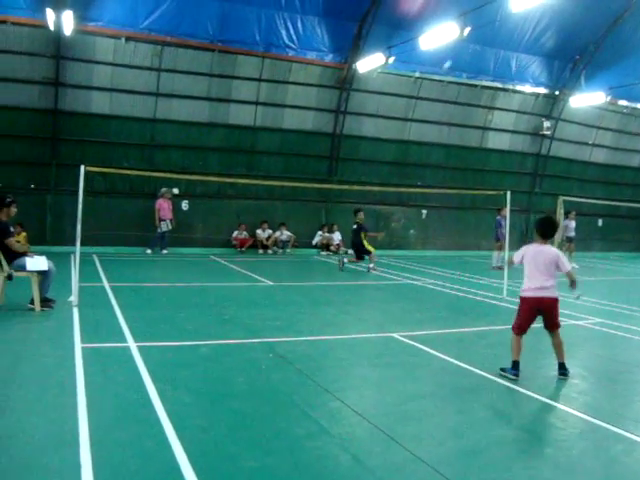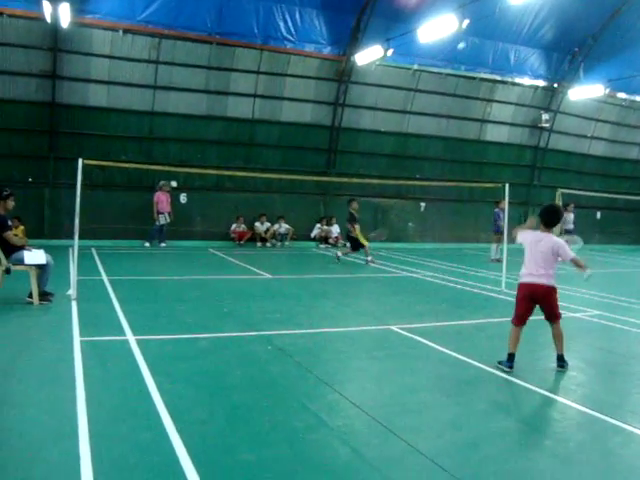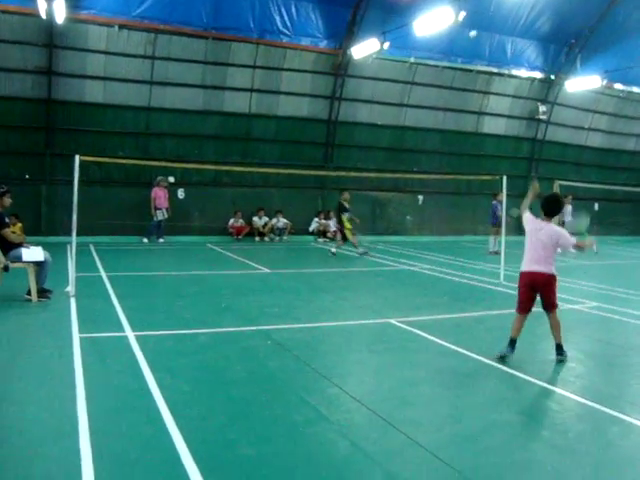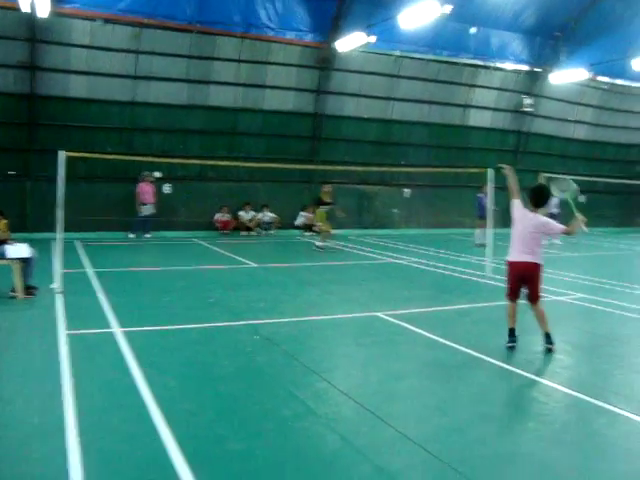
dt=0.1s
person 1, frame 1
left shoulder: (526, 249)
right shoulder: (556, 253)
left elbow: (511, 261)
right elbow: (571, 277)
right wrist: (574, 285)
left hip: (529, 298)
right hip: (550, 299)
left knee: (517, 333)
right knee: (554, 332)
left ankle: (514, 368)
right ankle: (562, 368)
person 1, frame 2
left shoulder: (529, 236)
right shoulder: (558, 242)
left elbow: (516, 234)
right elbow: (576, 262)
left wrist: (528, 225)
right wrist: (583, 266)
left hip: (526, 285)
right hip: (546, 288)
left knee: (517, 324)
right knee: (555, 323)
left ankle: (509, 360)
right ankle: (560, 359)
person 1, frame 3
left shoulder: (530, 222)
right shoulder: (558, 232)
left elbow: (523, 208)
right elbow: (579, 246)
left wrist: (532, 191)
right wrist: (588, 243)
left hip: (527, 274)
right hip: (547, 276)
left knee: (522, 312)
right knee: (552, 313)
left ankle: (511, 346)
right ankle: (559, 349)
person 1, frame 4
left shoulder: (519, 213)
right shoulder: (545, 222)
left elbow: (514, 193)
right elbow: (569, 231)
left wrist: (509, 173)
right wrist: (579, 221)
left hip: (515, 263)
right hip: (533, 265)
left knee: (512, 300)
right knee: (535, 303)
left ankle: (511, 336)
right ankle: (548, 338)
